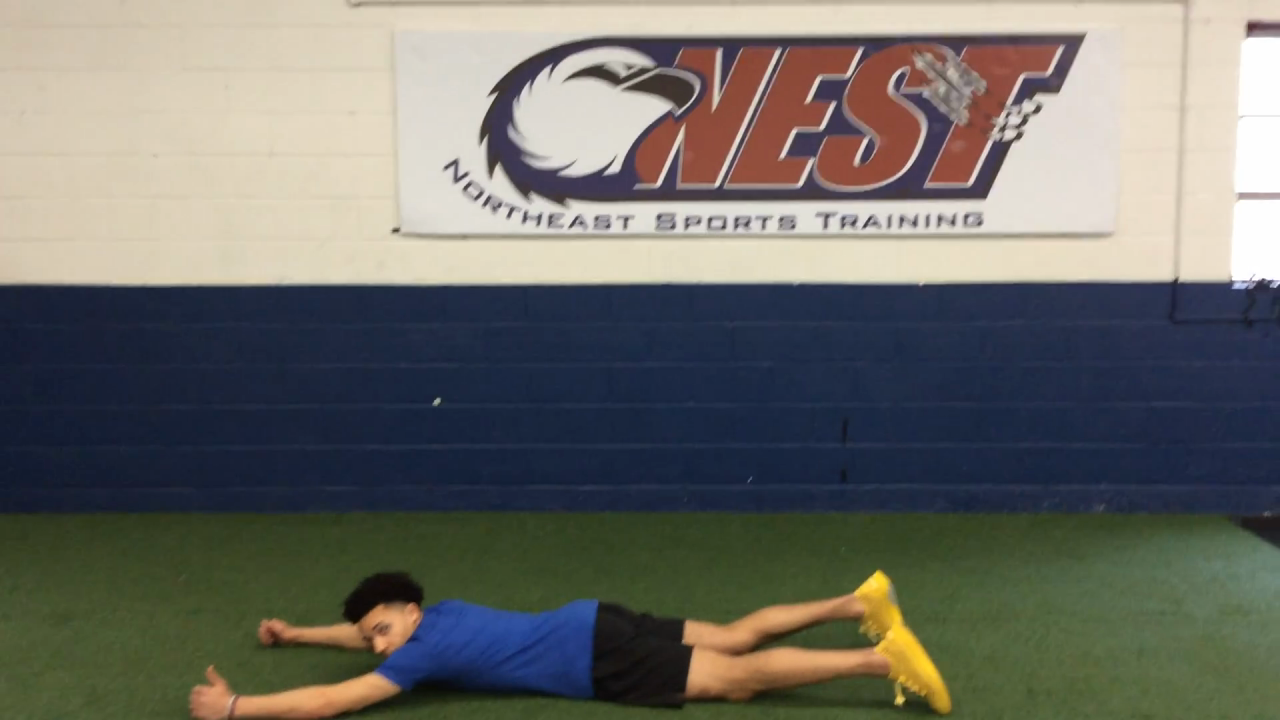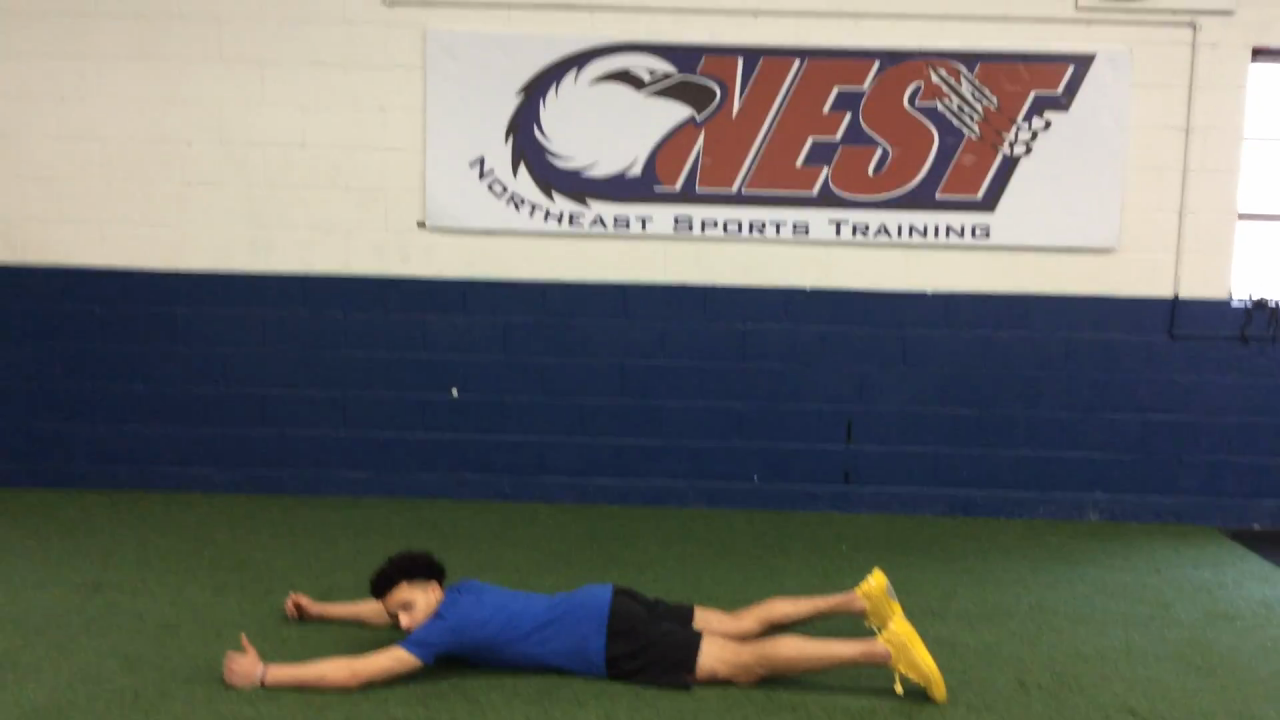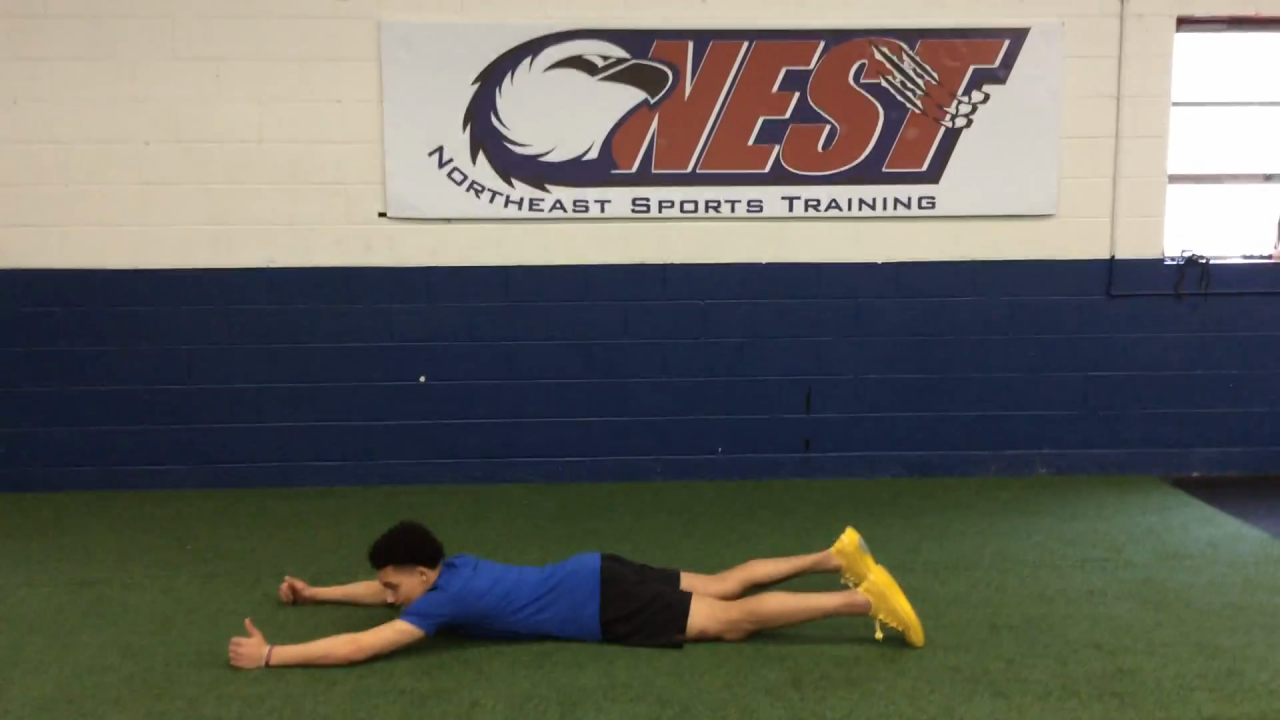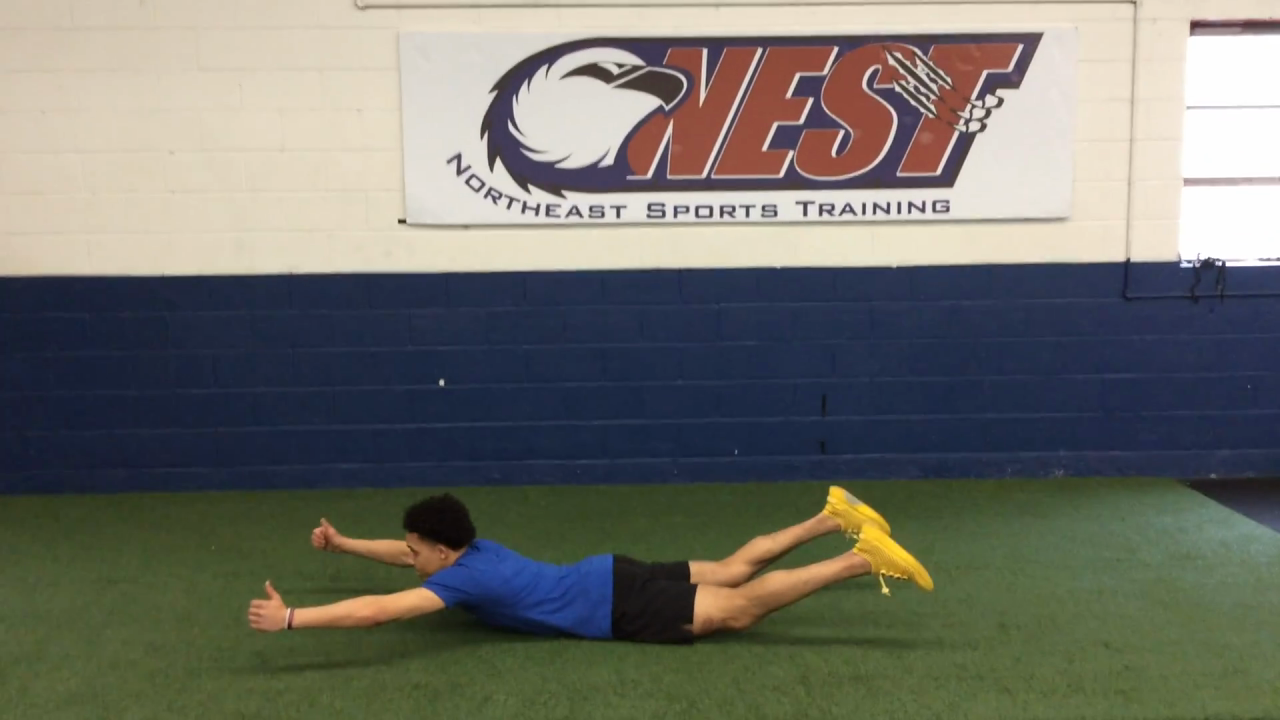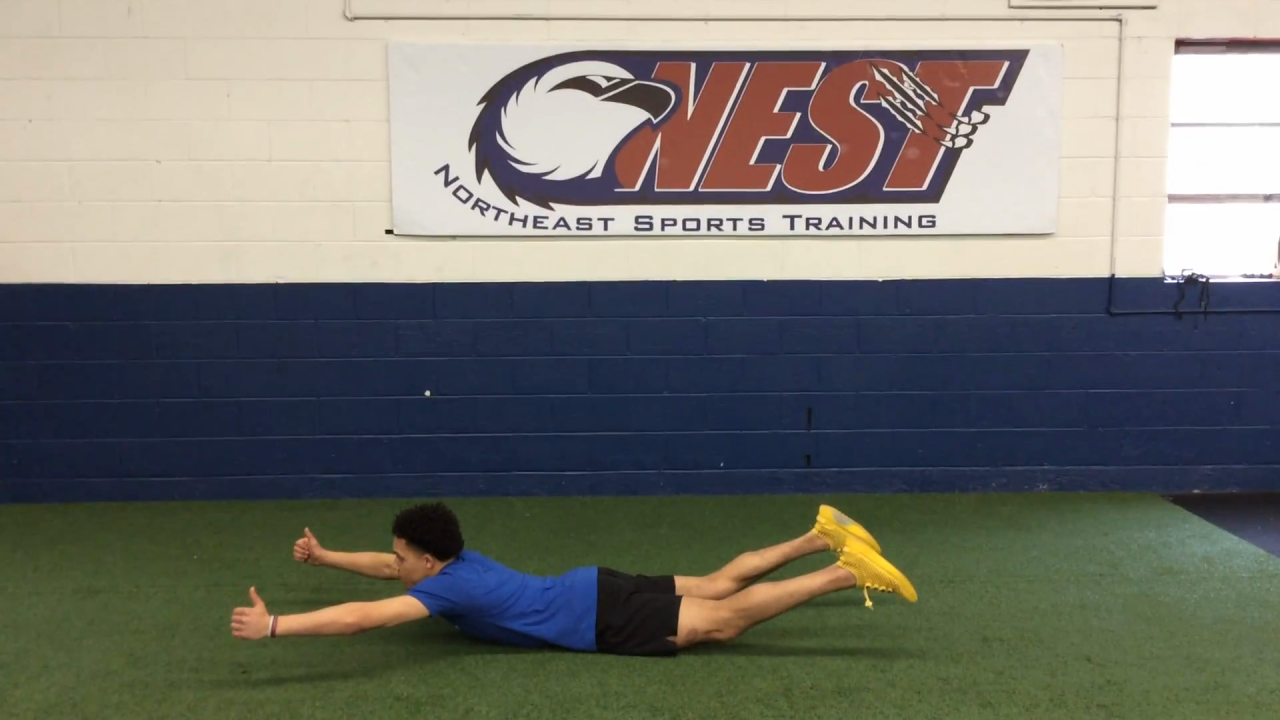
dt=1s
person 1, frame 1
left shoulder: (424, 651)
right shoulder: (436, 615)
right elbow: (370, 632)
right wrist: (296, 633)
right hip: (595, 627)
right knee: (735, 639)
right ankle: (858, 603)
person 1, frame 2
left shoulder: (445, 626)
right shoulder: (456, 594)
left elbow: (353, 673)
right elbow: (390, 607)
left wrist: (265, 674)
right wrist: (320, 609)
left hip: (610, 642)
right hip: (607, 609)
left knee: (743, 664)
right knee: (740, 626)
left ankle: (881, 648)
right ankle: (859, 599)
person 1, frame 3
left shoulder: (443, 599)
right shoulder: (447, 567)
left elbow: (357, 648)
right elbow: (383, 588)
left wrist: (270, 656)
right wrist: (313, 592)
left hip: (602, 608)
right hip: (597, 577)
left knee: (731, 620)
right knee: (724, 587)
left ankle: (861, 598)
right ankle: (835, 557)
person 1, frame 4
left shoulder: (462, 579)
right shoulder: (472, 547)
left elbow: (379, 610)
right elbow: (411, 555)
left wrist: (290, 618)
right wrist: (344, 544)
left hip: (617, 609)
right hip: (613, 578)
left knee: (739, 610)
right knee: (733, 572)
left ankle: (861, 560)
right ankle: (831, 517)
person 1, frame 5
left shoulder: (445, 588)
right shoulder: (458, 558)
left elbow: (360, 617)
right elbow: (390, 568)
left wrist: (272, 625)
right wrist: (325, 557)
left hip: (600, 620)
right hip: (596, 590)
left knee: (724, 621)
right knee: (718, 586)
left ankle: (846, 573)
right ankle: (819, 536)
